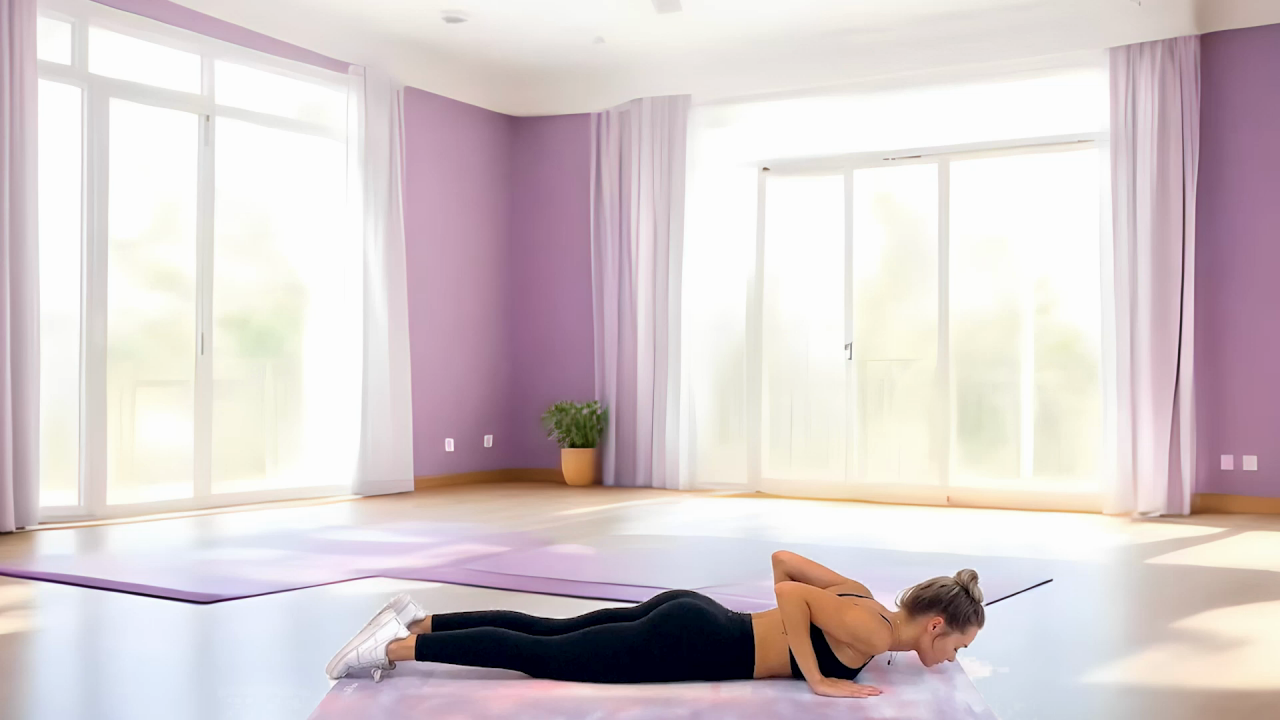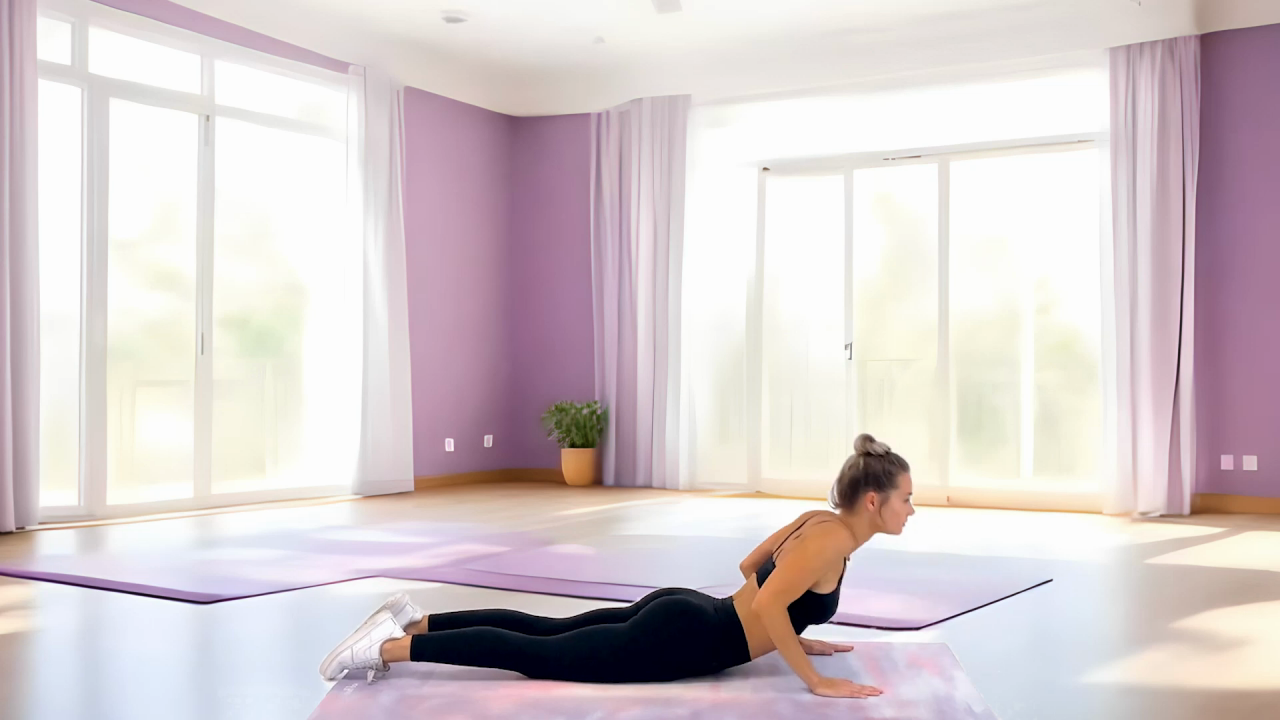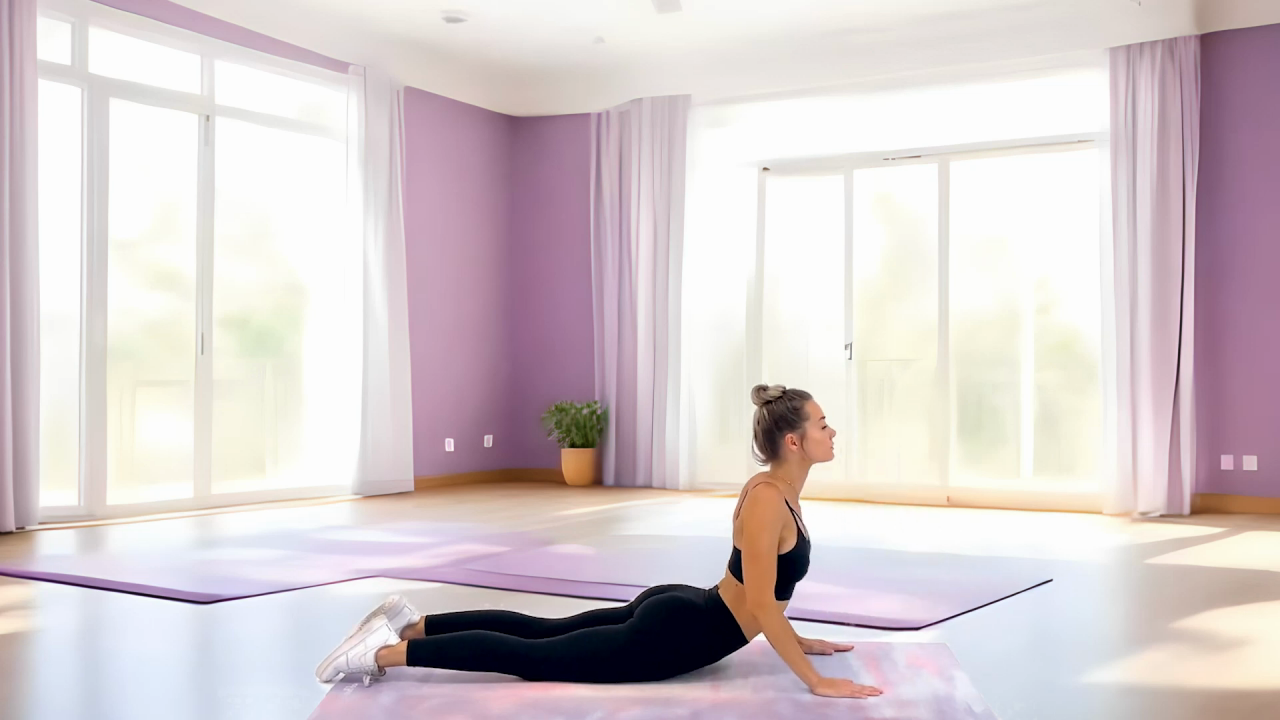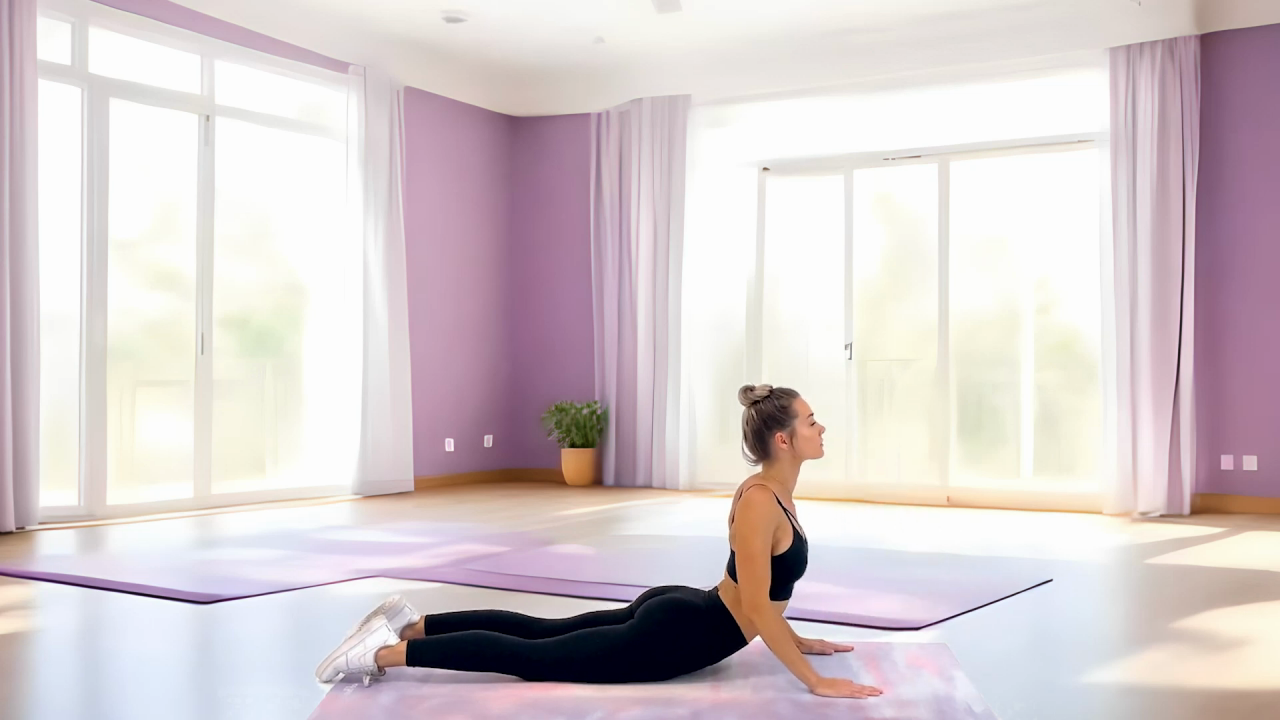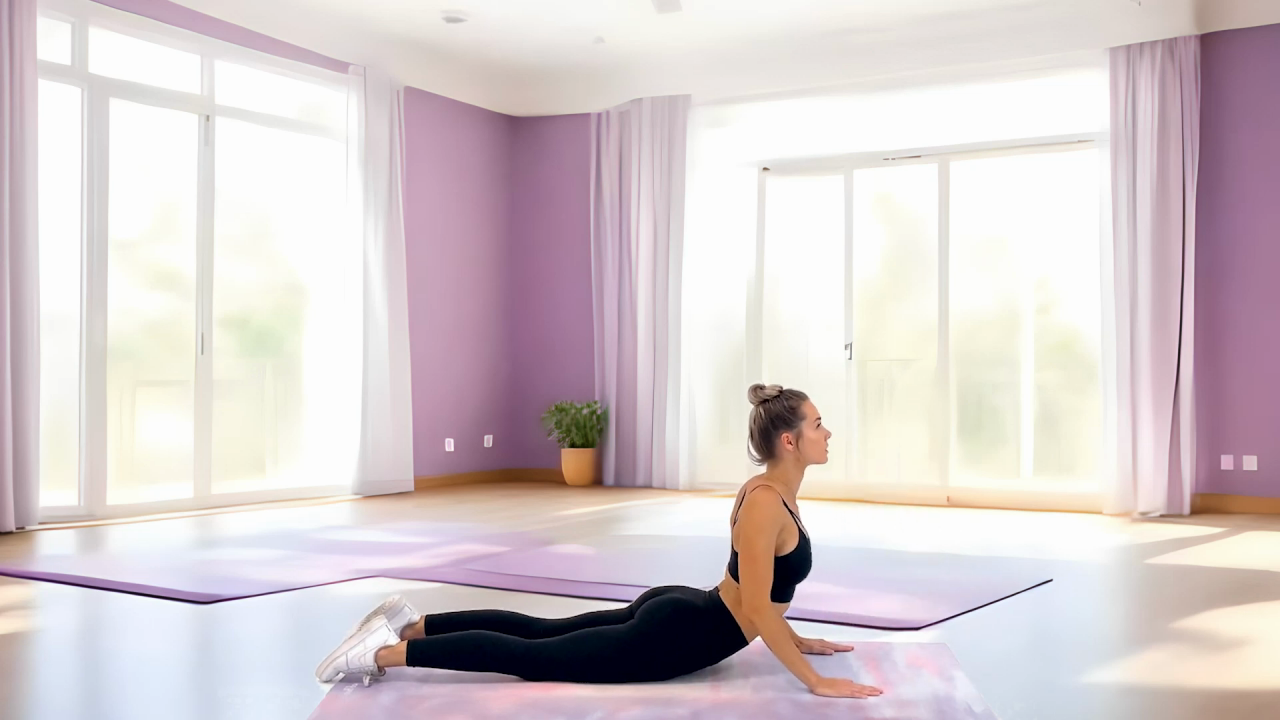
dt=1s
person 1, frame 1
left shoulder: (862, 602)
right shoulder: (874, 632)
left elbow: (783, 559)
right elbow: (791, 593)
right wrist: (815, 676)
left hip: (687, 620)
right hip: (687, 647)
left knee: (549, 631)
right knee: (539, 658)
left ankle: (417, 619)
right ankle: (398, 647)
person 1, frame 2
left shoulder: (820, 520)
right shoulder: (834, 540)
right elbow: (766, 608)
left wrist: (794, 639)
right wrist: (815, 680)
left hip: (680, 615)
right hip: (681, 641)
left knee: (543, 629)
right knee: (536, 655)
left ankle: (414, 620)
right ankle: (391, 647)
person 1, frame 3
left shoulder: (779, 490)
right shoulder: (768, 500)
left elbow: (763, 590)
right elbow: (760, 606)
left wrist: (797, 640)
right wrist: (816, 680)
left hip: (676, 611)
right hip: (675, 635)
left knee: (541, 631)
right knee: (532, 658)
left ankle: (410, 625)
right ankle: (386, 651)
person 1, frame 4
left shoulder: (773, 491)
right shoulder: (760, 502)
left elbow: (762, 591)
right elbow: (756, 608)
left wrist: (799, 640)
right wrist: (815, 680)
left hip: (676, 615)
right hip: (674, 636)
left knee: (541, 631)
right knee: (532, 658)
left ankle: (409, 624)
right ankle: (385, 649)
person 1, frame 5
left shoulder: (773, 491)
right shoulder: (766, 503)
left elbow: (761, 590)
right elbow: (757, 609)
left wrist: (798, 640)
right wrist: (815, 680)
left hip: (676, 614)
right hip: (674, 635)
left knee: (540, 631)
right knee: (532, 658)
left ankle: (410, 624)
right ankle: (385, 650)
